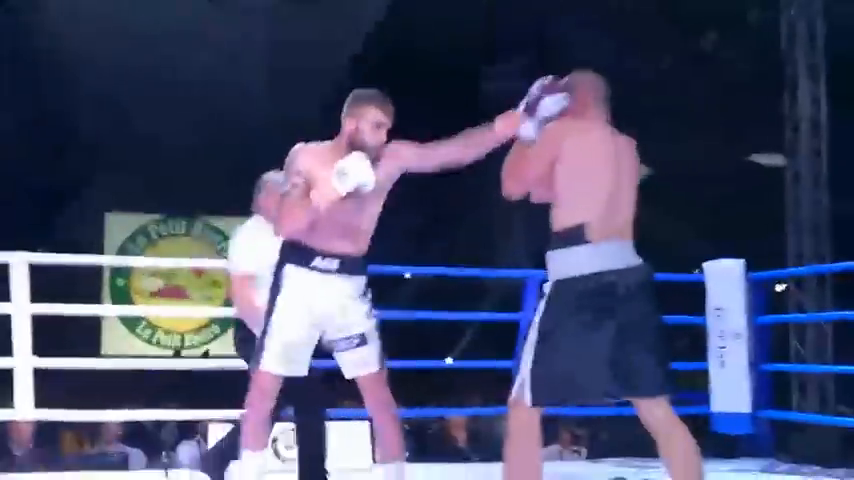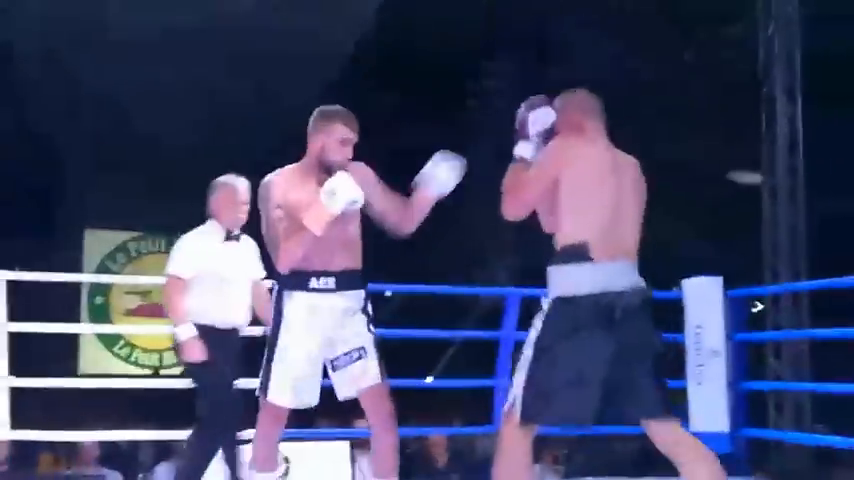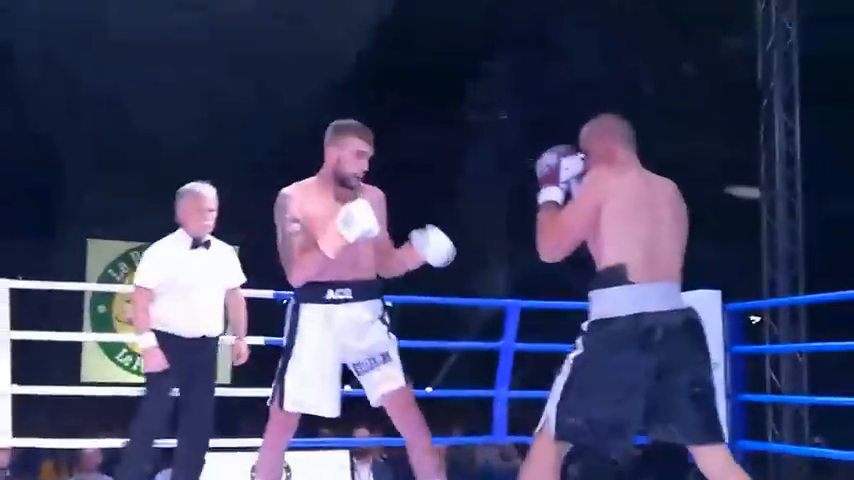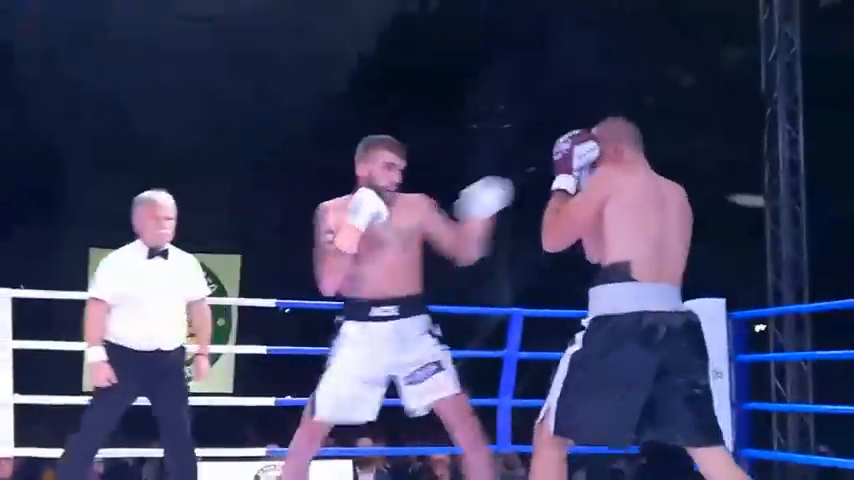
dt=0.2s
person 1, frame 1
left shoulder: (566, 131)
right shoulder: (626, 147)
left elbow: (513, 186)
right wrist: (543, 134)
left hip: (579, 282)
right hip: (629, 279)
left knee: (525, 407)
right knee: (655, 409)
person 1, frame 2
left shoulder: (569, 150)
right shoulder: (630, 167)
left elbow: (513, 207)
left wrist: (525, 147)
right wrist: (540, 148)
left hip: (580, 300)
right hip: (630, 300)
left knee: (517, 425)
right knee: (667, 431)
person 1, frame 3
left shoulder: (603, 180)
right shoulder: (669, 191)
left elbow: (551, 249)
left wrist: (550, 191)
right wrist: (578, 191)
left hip: (620, 324)
right hip: (675, 323)
left knee: (549, 441)
person 1, frame 4
left shoulder: (610, 178)
right shoulder: (676, 194)
left elbow: (554, 241)
left wrist: (564, 178)
left hip: (620, 321)
right hip: (676, 324)
left knee: (550, 438)
person 2, frame 1
left shoulder: (390, 158)
right shoulder: (305, 156)
left elbow: (461, 150)
right elbow: (286, 226)
left wrist: (518, 121)
right wrist: (332, 187)
left hip: (347, 285)
right hip: (300, 279)
left knee: (376, 393)
right knee: (264, 387)
person 2, frame 2
left shoulder: (362, 177)
right shoulder: (277, 184)
left elbow: (404, 222)
right elbow: (284, 260)
left wrist: (431, 189)
right wrist: (323, 211)
left hip: (348, 302)
right hip: (301, 303)
left knee: (380, 409)
right knee: (274, 413)
person 2, frame 3
left shoulder: (373, 198)
right shoulder: (293, 198)
left elbow: (387, 265)
right elbow: (296, 274)
left wrist: (420, 252)
right wrist: (339, 234)
left hip: (364, 313)
right hip: (316, 315)
left knee: (406, 412)
right knee: (282, 421)
person 2, frame 4
left shoulder: (416, 207)
right shoulder: (332, 212)
left elbow: (465, 253)
right elbow: (328, 284)
left wrist: (479, 214)
right wrist: (352, 230)
left hip: (408, 328)
right hip: (359, 333)
left knee: (462, 420)
right knee: (312, 431)
person 3, frame 1
left shoulder: (281, 239)
right shoulder: (253, 237)
right elbow: (241, 291)
right wrist: (264, 329)
right hip: (259, 334)
right knee: (309, 397)
person 3, frame 2
left shoulder: (248, 246)
right shoulder: (195, 242)
left elbow: (258, 290)
right elbow: (173, 290)
right wrist: (186, 336)
left hip: (228, 338)
right hip: (202, 337)
left knee: (218, 415)
right knee: (221, 412)
person 3, frame 3
left shoulder: (224, 253)
right shoulder: (161, 252)
left elbow: (234, 297)
right elbow: (140, 300)
left wrist: (240, 338)
right wrist: (147, 345)
left hip: (204, 349)
right hip: (168, 345)
left knee: (199, 425)
right knee: (153, 418)
person 3, frame 4
left shoulder: (186, 263)
right shoulder: (117, 262)
left elbow: (199, 308)
right elbow: (95, 310)
left wrist: (202, 353)
right wrist: (97, 359)
left hip: (167, 361)
right hip: (124, 358)
left knee: (179, 435)
right knee: (92, 431)
